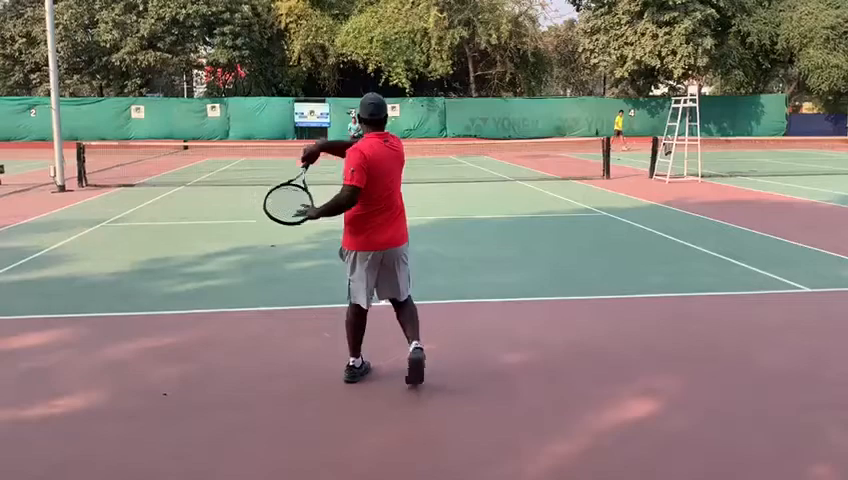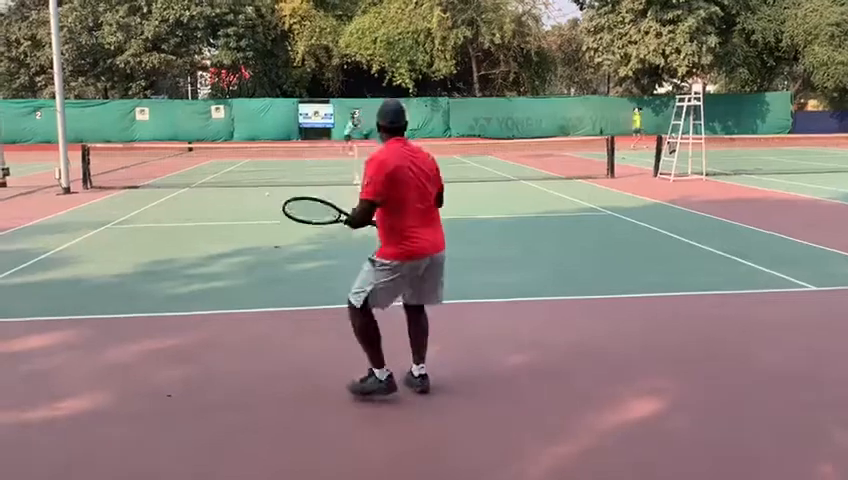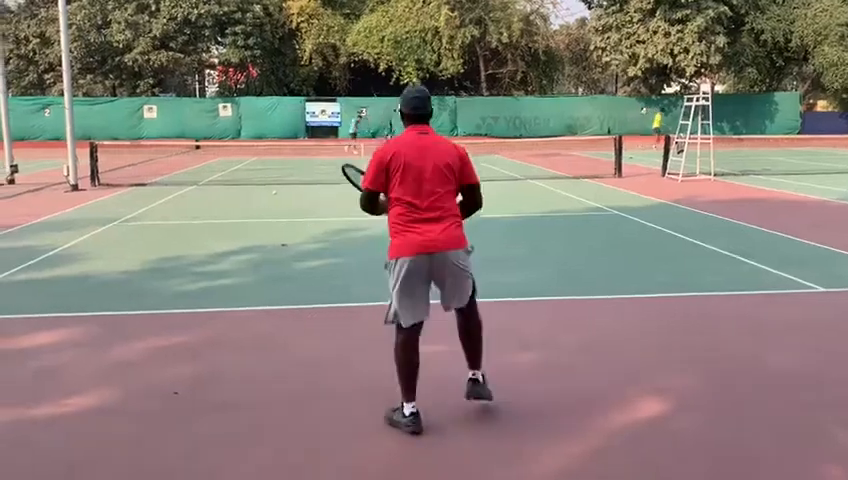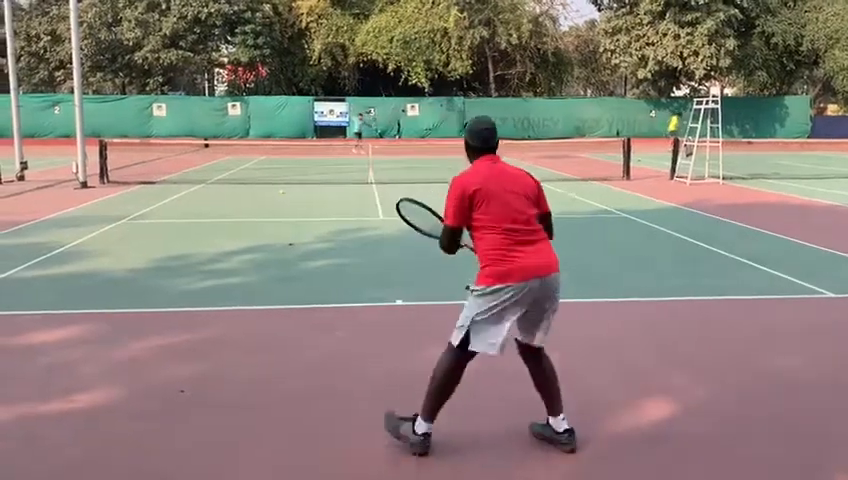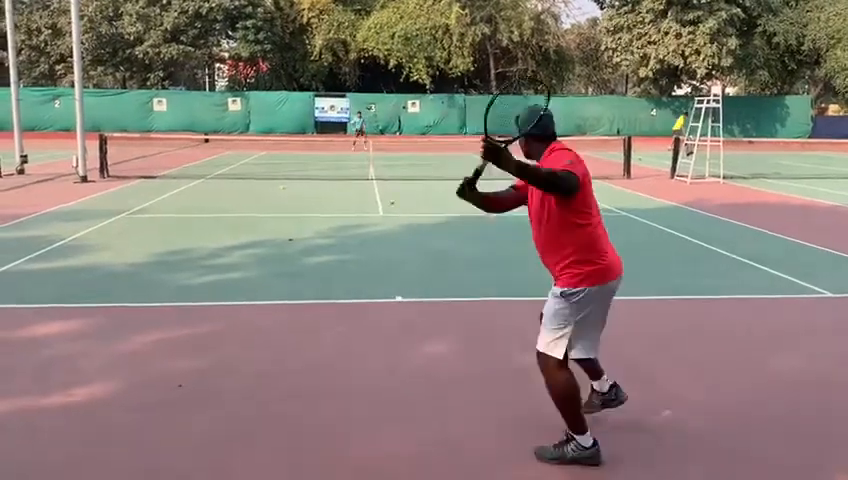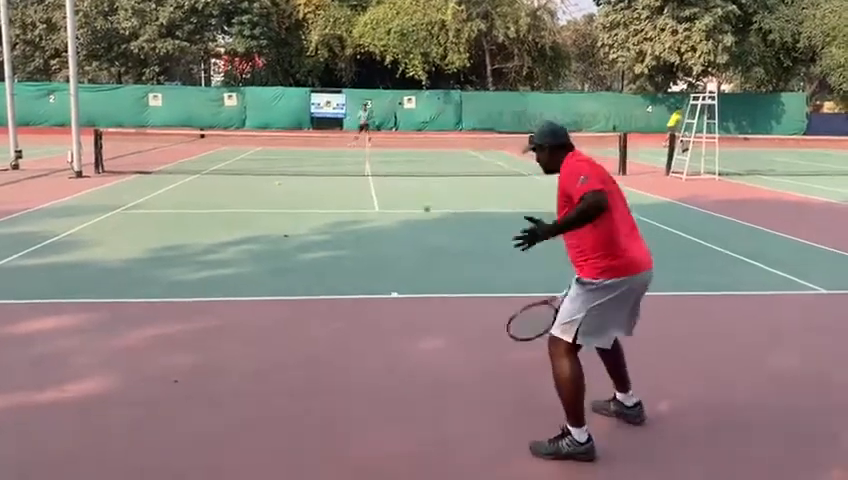
dt=0.5s
person 1, frame 1
left shoulder: (359, 153)
right shoulder: (395, 145)
left elbow: (348, 198)
left wrist: (316, 212)
right wrist: (321, 146)
left hip: (362, 243)
right hip: (395, 240)
left knee: (358, 303)
right knee: (402, 299)
left ankle: (354, 363)
right ankle: (416, 347)
person 1, frame 2
left shoulder: (378, 161)
right shoulder: (426, 157)
left elbow: (363, 215)
left wrist: (354, 220)
left hip: (398, 253)
right hip: (434, 248)
left knee: (358, 306)
right knee: (415, 306)
left ankle: (379, 374)
right ankle: (419, 373)
person 1, frame 3
left shoulder: (387, 151)
right shoulder: (454, 151)
left elbow: (367, 204)
right elbow: (474, 202)
left hip: (408, 251)
right hip: (450, 246)
left knee: (407, 329)
right knee: (467, 308)
left ankle: (409, 411)
right ankle: (476, 379)
person 1, frame 4
left shoulder: (464, 183)
right shoulder: (526, 178)
left elbow: (449, 243)
left wrist: (462, 241)
left hip: (502, 280)
right hip: (547, 272)
left knee: (458, 353)
right knee: (531, 348)
left ankle: (420, 429)
right ankle: (561, 427)
person 1, frame 5
left shoulder: (563, 158)
right shoulder: (538, 172)
left elbow: (567, 185)
right elbow: (503, 202)
left wrist: (510, 164)
right wrist: (473, 192)
left hip: (585, 276)
right hip: (592, 271)
left knee: (551, 357)
right knee: (556, 327)
left ankle: (582, 442)
right ankle: (605, 389)
person 1, frame 6
left shoulder: (575, 168)
right shoulder: (586, 167)
left elbow: (596, 203)
left wrist: (550, 229)
left hip: (609, 272)
right hip: (637, 267)
left knee: (561, 346)
right knee: (601, 332)
left ankle: (578, 438)
right ankle: (627, 401)
